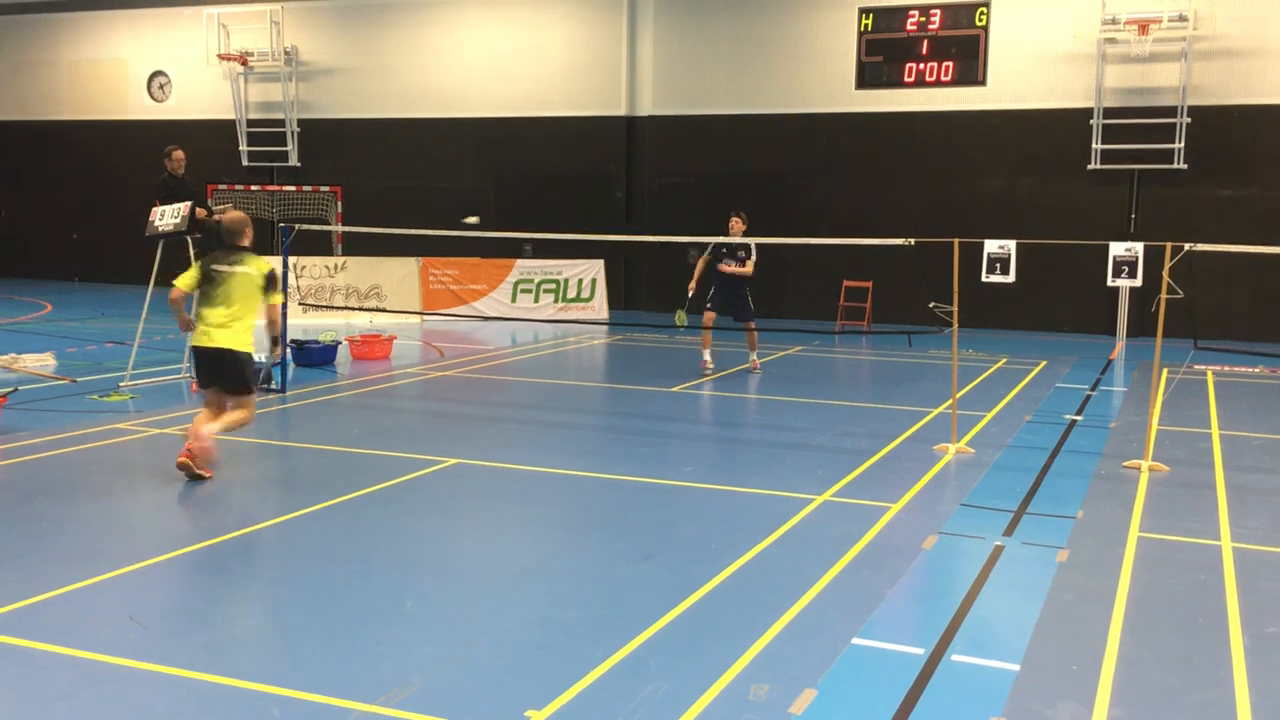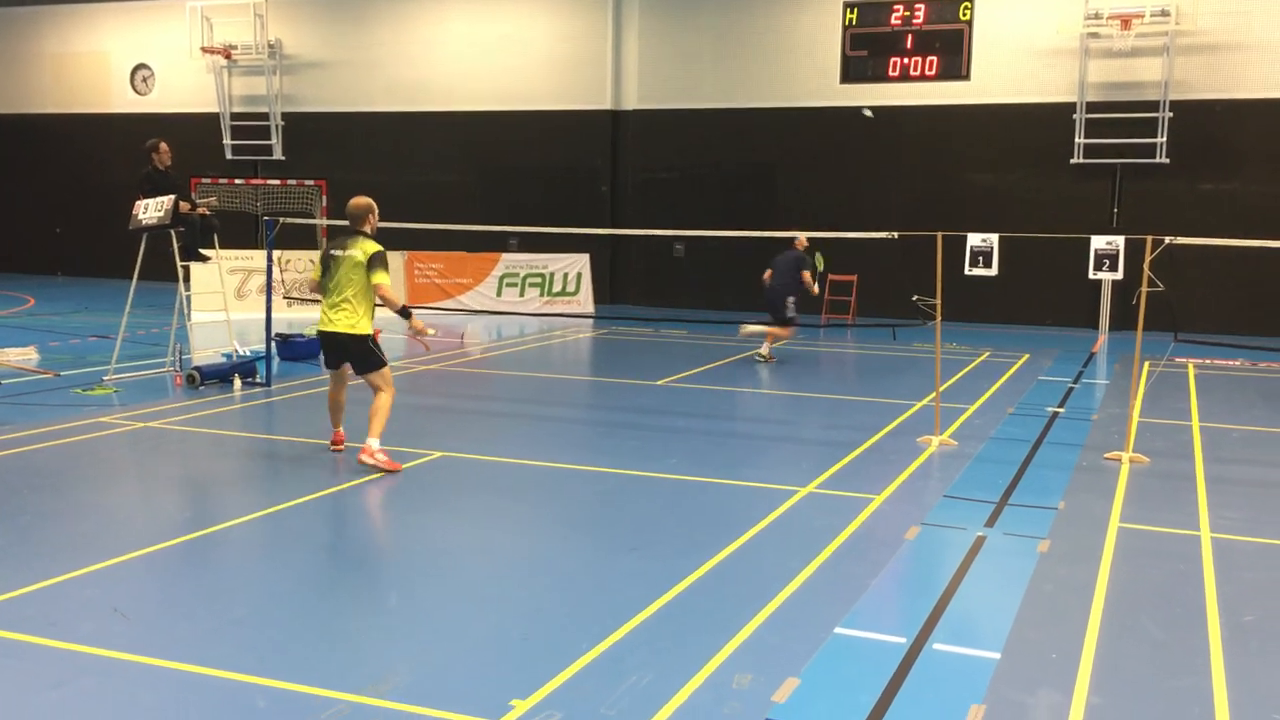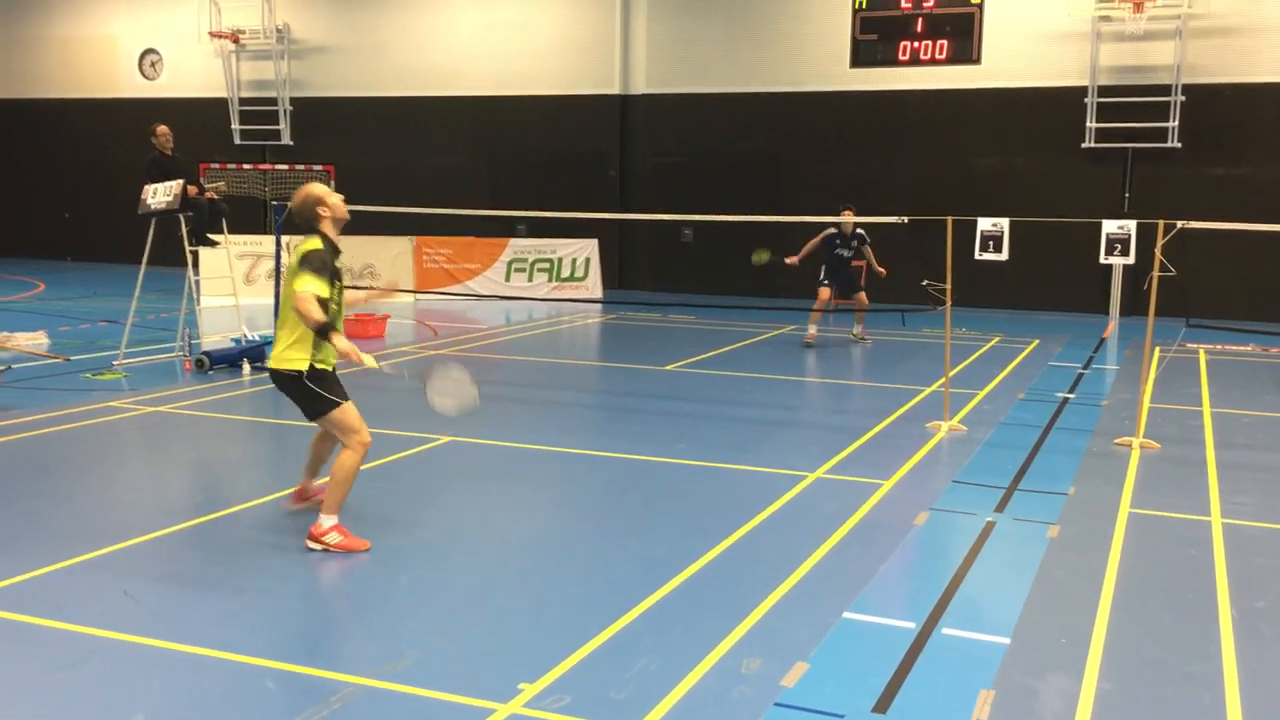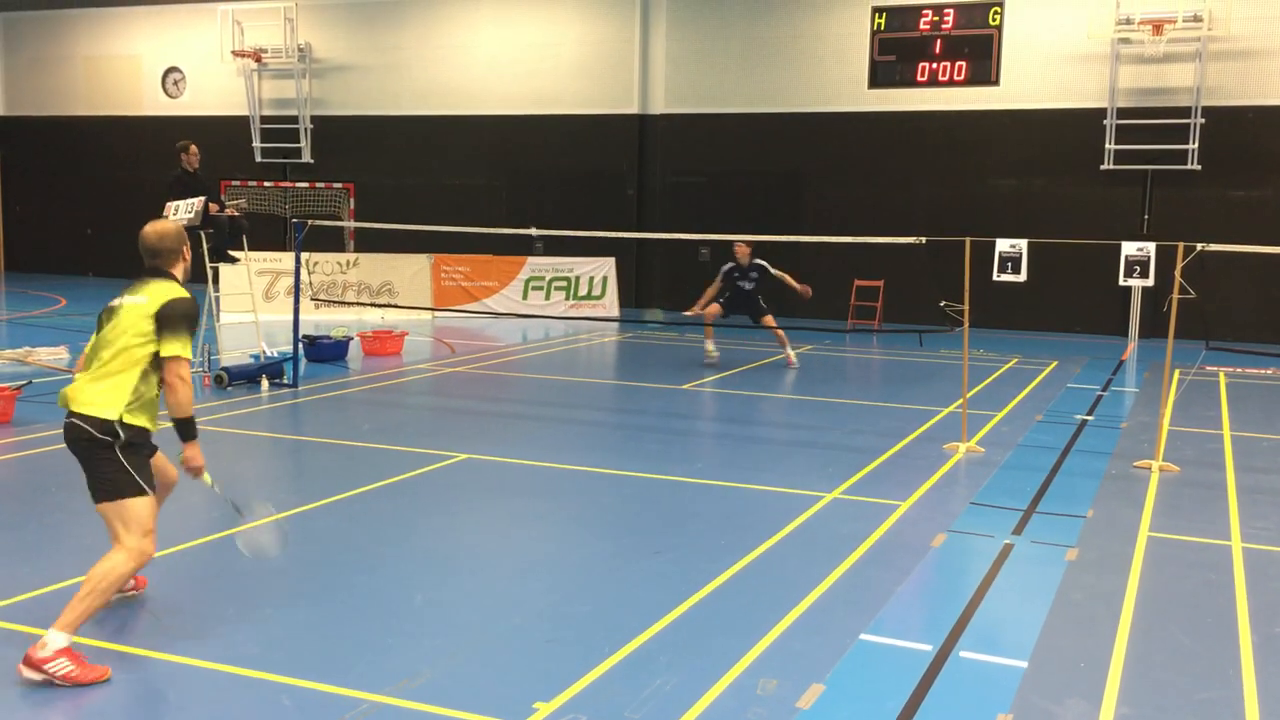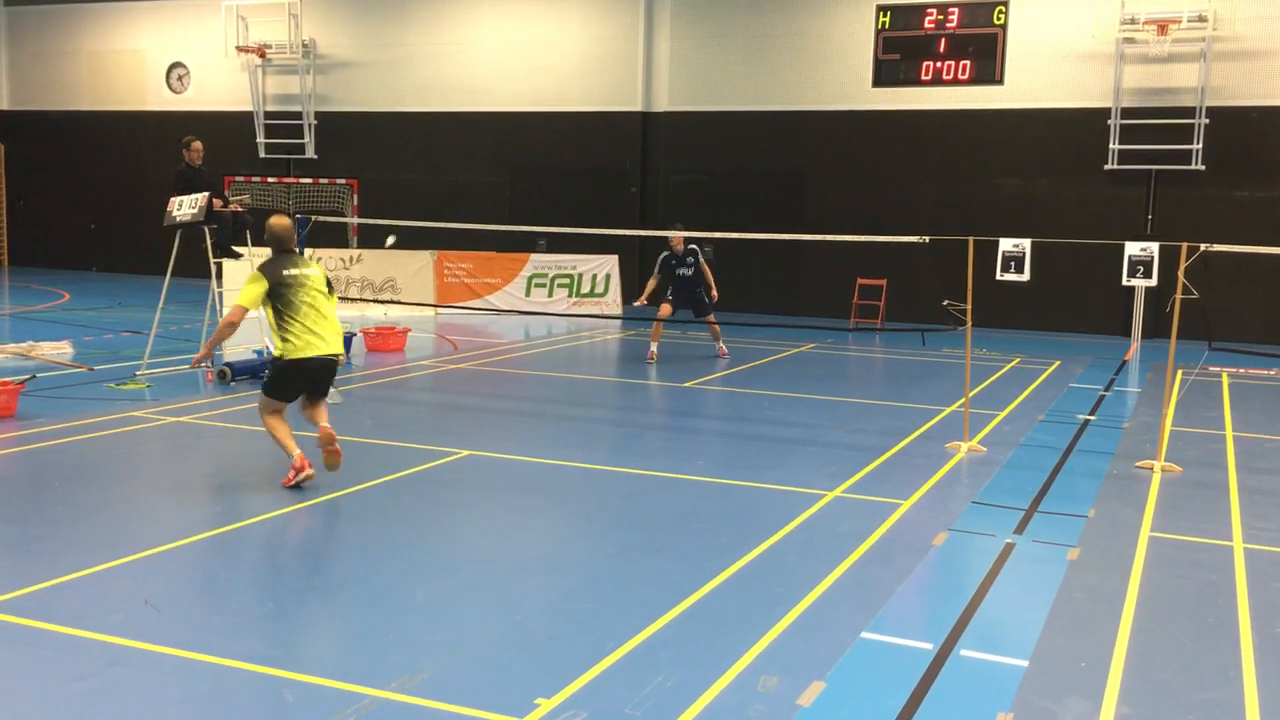
dt=1s
person 1, frame 1
left shoulder: (207, 263)
right shoulder: (264, 268)
left elbow: (175, 295)
right elbow: (274, 314)
left wrist: (183, 318)
right wrist: (277, 342)
left hip: (203, 346)
right hip: (234, 349)
left knee: (213, 407)
right knee: (244, 413)
left ankle: (189, 450)
right ankle: (205, 432)
person 1, frame 2
left shoulder: (331, 248)
right shoulder: (373, 250)
left elbow: (313, 285)
right elbow: (382, 291)
right wrist: (409, 317)
left hip: (327, 330)
right hip: (356, 333)
left knee: (337, 382)
right knee: (385, 389)
left ankle: (337, 435)
right ankle: (371, 450)
person 1, frame 3
left shoulder: (320, 253)
right shoulder: (317, 254)
right elbow: (303, 305)
left wrist: (362, 299)
right wrist: (337, 338)
left hip: (305, 365)
right hip: (300, 369)
left knee: (338, 430)
right knee: (358, 440)
left ankle: (306, 488)
right ankle: (325, 527)
person 1, frame 4
left shoulder: (125, 297)
right shoulder: (177, 302)
left elbow: (89, 361)
right elbow: (175, 377)
right wrist: (189, 438)
left hip: (82, 418)
right hip: (107, 429)
left knee: (163, 481)
right knee: (138, 547)
left ankle: (115, 578)
right ankle: (48, 649)
person 1, frame 5
left shoulder: (265, 272)
right shoulder: (316, 269)
left elbow: (234, 318)
left wrist: (207, 348)
left hip: (296, 359)
right hip: (332, 355)
left knee: (269, 412)
right knee: (311, 409)
left ankle: (299, 461)
right ankle: (326, 432)
